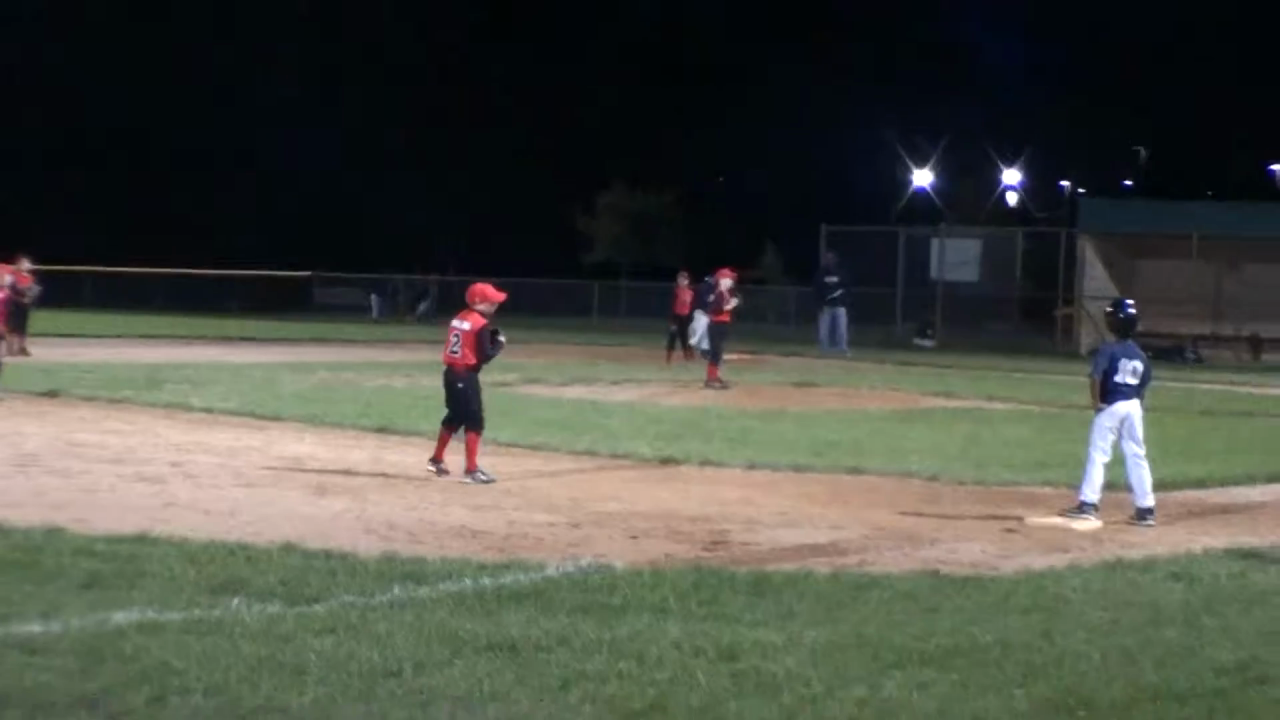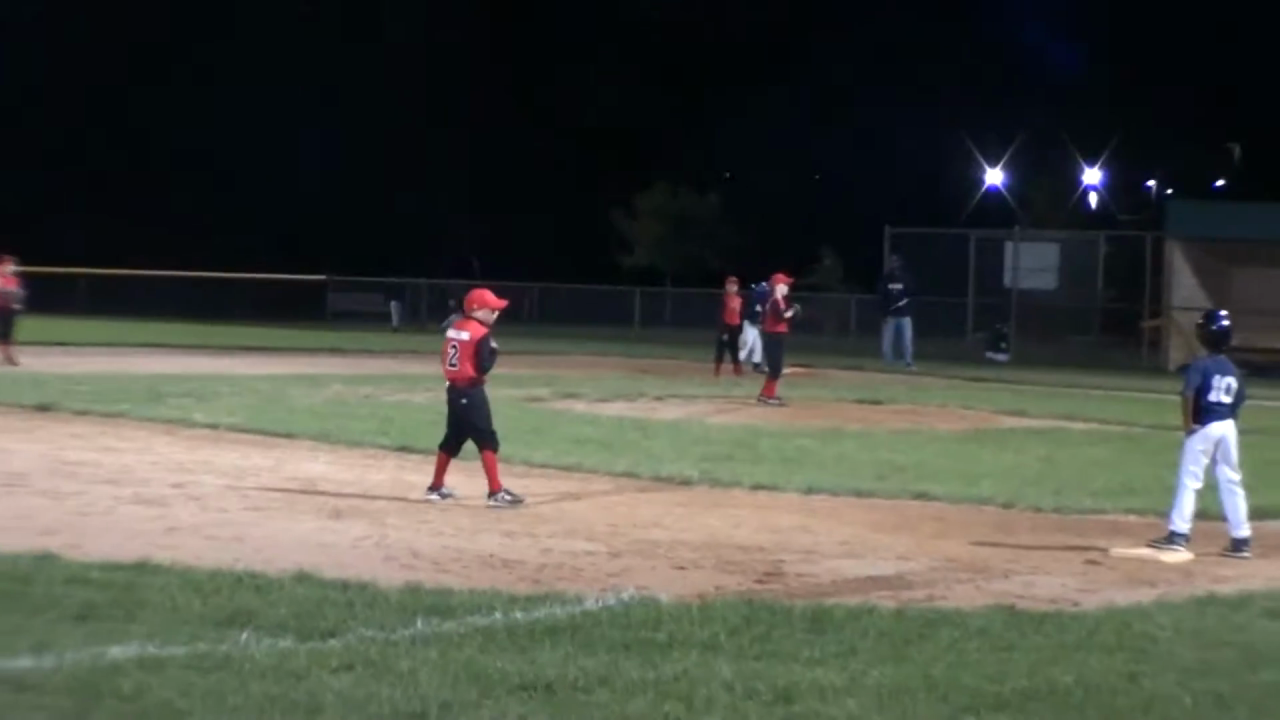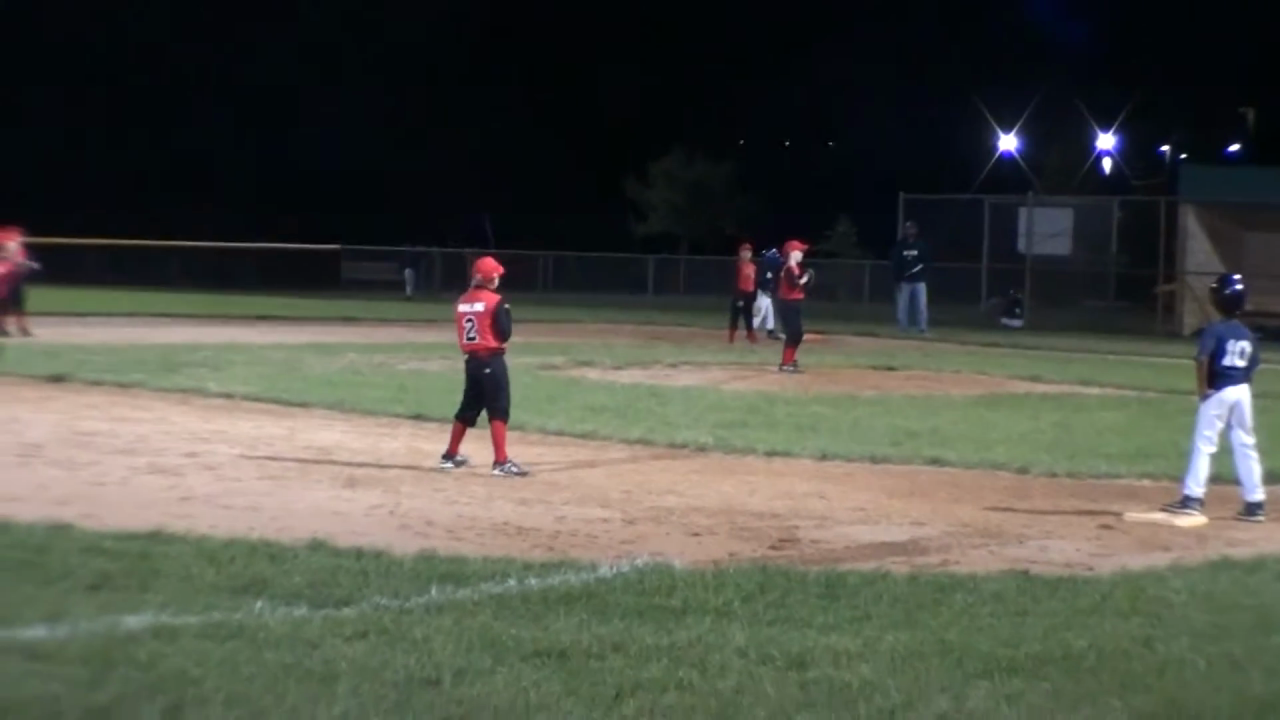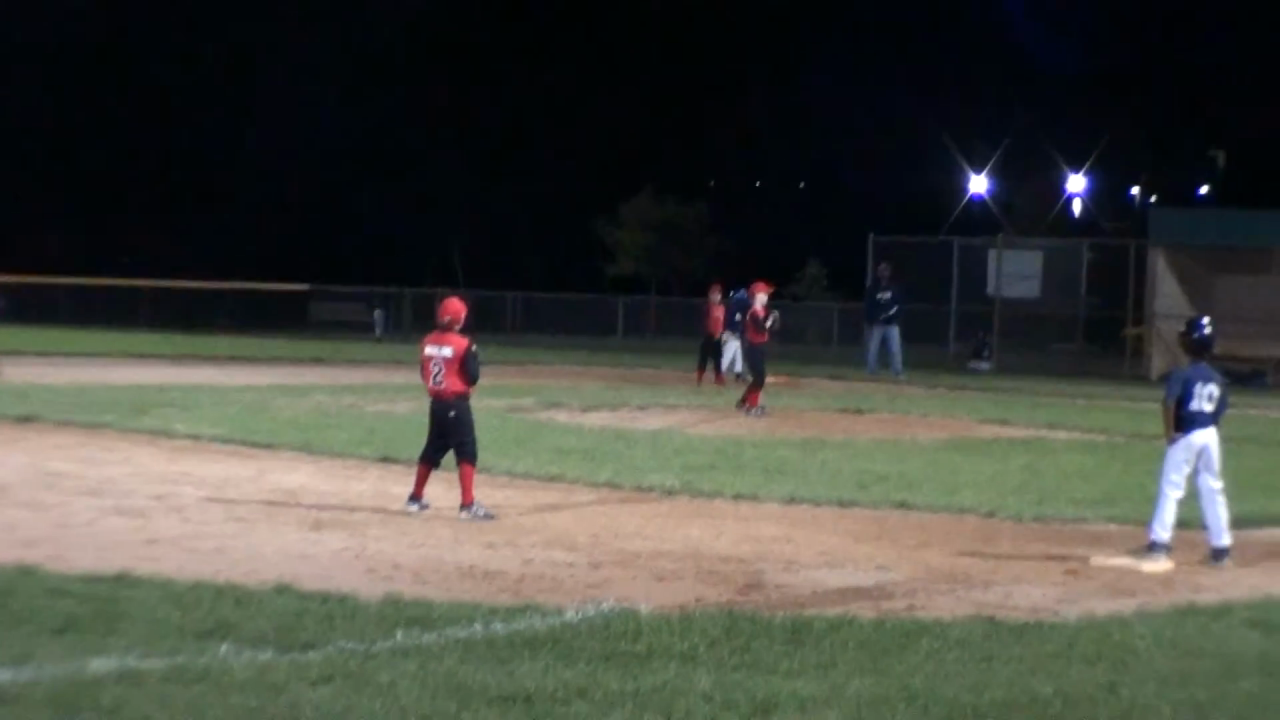
dt=0.3s
person 1, frame 1
left shoulder: (1108, 349)
right shoulder: (1140, 354)
left elbow: (1096, 376)
right elbow: (1143, 385)
left wrist: (1096, 402)
right wrist: (1134, 407)
left hip: (1111, 407)
right hip: (1133, 407)
left knee: (1098, 454)
right knee: (1137, 456)
left ankle: (1088, 504)
right ankle: (1146, 509)
person 1, frame 2
left shoulder: (1200, 365)
right shoulder: (1233, 370)
left elbow: (1188, 394)
right elbow: (1237, 405)
left wrist: (1187, 424)
right wrist: (1226, 425)
left hip: (1204, 428)
right hip: (1227, 427)
left knee: (1189, 480)
right knee: (1231, 482)
left ankle: (1178, 534)
right ankle: (1241, 539)
person 1, frame 3
left shoulder: (1214, 329)
right shoulder: (1247, 334)
left elbow: (1202, 359)
right elbow: (1251, 368)
left wrist: (1203, 388)
right wrist: (1240, 388)
left hip: (1218, 393)
right hip: (1242, 392)
left knee: (1203, 444)
right knee: (1245, 446)
left ankle: (1192, 499)
right ankle: (1255, 503)
person 1, frame 4
left shoulder: (1183, 374)
right shoulder: (1216, 378)
left elbow: (1169, 403)
right elbow: (1219, 412)
left wrist: (1170, 432)
right wrist: (1208, 431)
left hip: (1187, 436)
right hip: (1210, 436)
left knee: (1171, 489)
right knee: (1213, 491)
left ankle: (1159, 543)
right ankle: (1221, 548)
person 2, frame 1
left shoulder: (459, 318)
right shoulder: (481, 324)
right elbow: (484, 357)
right wrist: (499, 343)
left hip: (450, 373)
right hip: (466, 376)
left knee: (454, 417)
right knee: (474, 421)
left ankle: (437, 459)
right ankle: (472, 470)
person 2, frame 2
left shoulder: (455, 327)
right shoulder: (481, 333)
right elbow: (483, 368)
right wrist: (493, 350)
left hip: (454, 389)
right hip: (470, 391)
left knee: (452, 438)
right knee: (487, 439)
left ankle: (436, 487)
right ankle: (496, 492)
person 2, frame 3
left shoulder: (462, 301)
right shoulder: (495, 301)
left elbow: (463, 332)
right elbow: (505, 334)
right wrist: (506, 312)
left hip: (471, 361)
right hip: (491, 361)
left knee: (468, 407)
right knee: (499, 409)
left ankle: (450, 455)
right ankle: (501, 462)
person 2, frame 4
left shoulder: (428, 342)
right shoulder: (463, 345)
left elbow: (424, 374)
right elbow: (472, 378)
right wrist: (473, 354)
left hip: (436, 403)
right hip: (456, 404)
left knee: (432, 450)
right knee: (466, 453)
left ankle: (415, 498)
right ankle: (468, 505)
